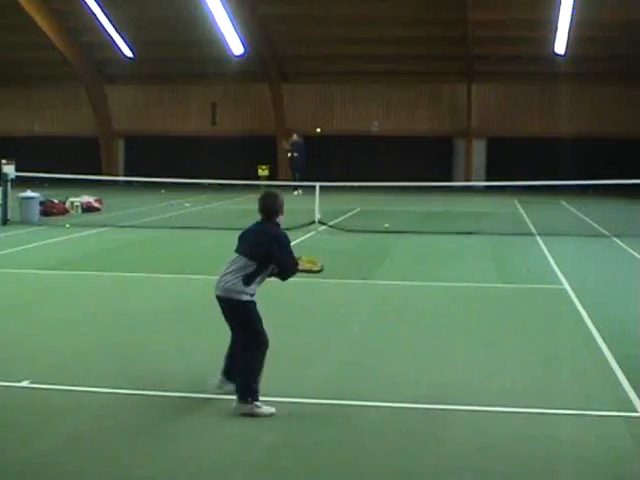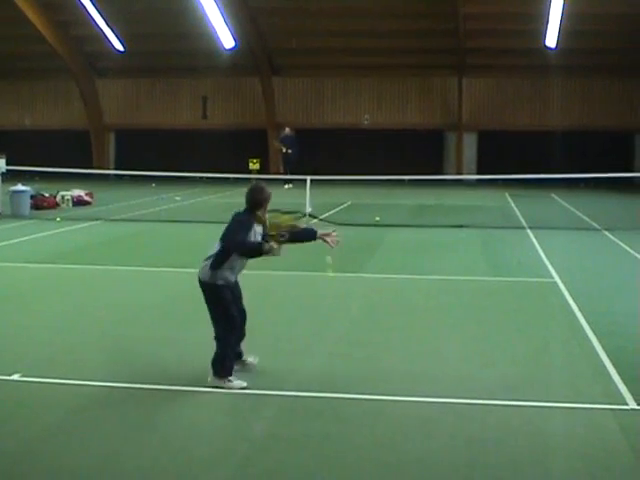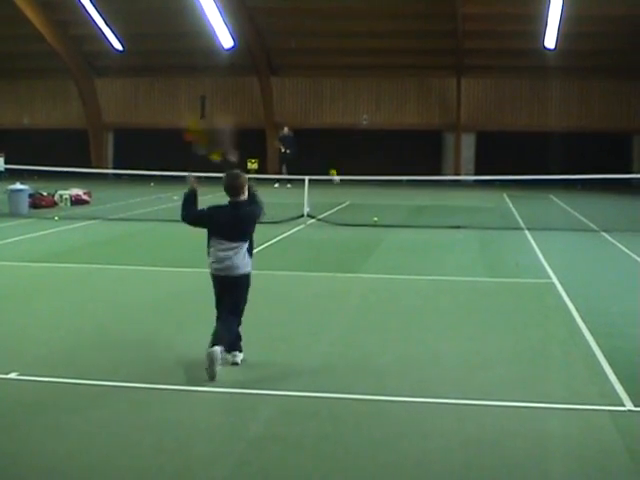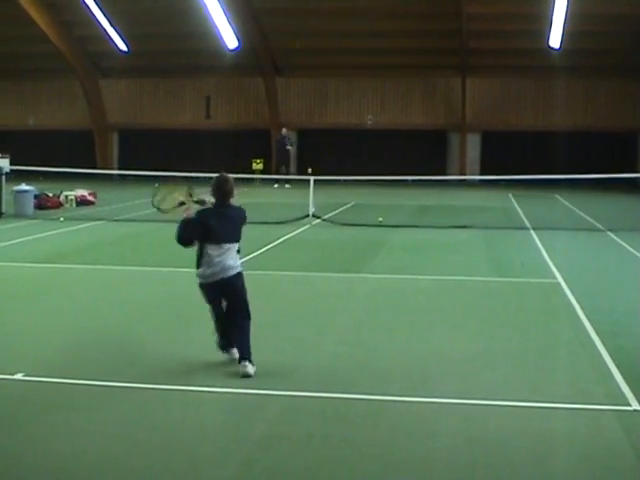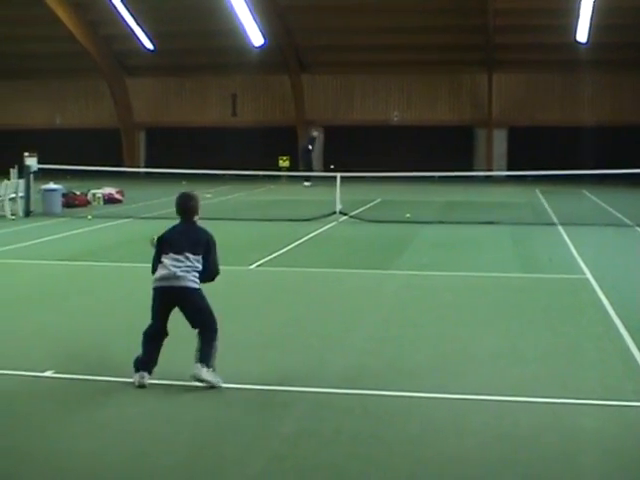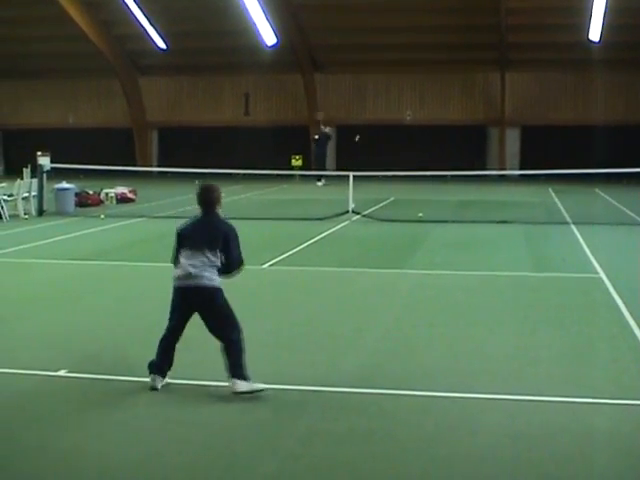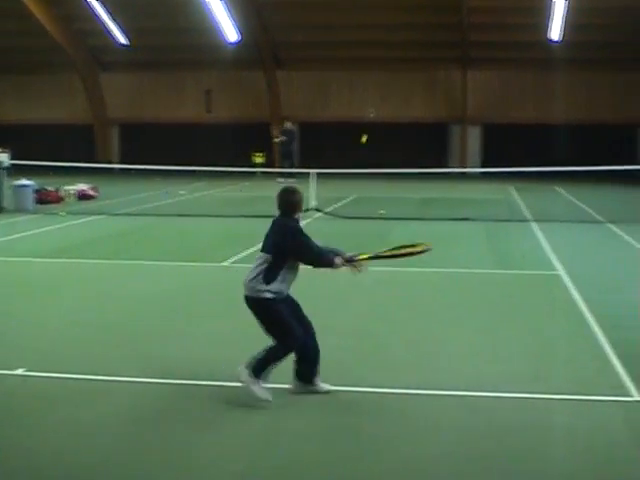
dt=0.5s
person 1, frame 1
left shoulder: (250, 232)
right shoulder: (278, 236)
right elbow: (288, 268)
left wrist: (273, 268)
right wrist: (286, 266)
left hip: (224, 289)
right hip: (238, 294)
left knee: (243, 336)
right knee: (257, 343)
left ankle: (229, 378)
right ankle: (247, 401)
person 1, frame 2
left shoulder: (259, 224)
right shoulder: (241, 221)
left elbow: (288, 233)
right elbow: (240, 248)
left wrist: (318, 234)
right wrist: (263, 248)
left hip: (227, 278)
right hip: (213, 278)
left knee: (238, 319)
right knee: (229, 324)
left ankle: (235, 356)
right ankle: (220, 375)
person 1, frame 3
left shoulder: (215, 213)
right shoulder: (250, 212)
left elbow: (188, 216)
left wrist: (191, 192)
right wrist: (249, 189)
left hip: (218, 270)
right hip: (240, 272)
left knee: (224, 313)
right knee: (232, 315)
left ankle: (233, 350)
right ankle: (218, 348)
person 1, frame 4
left shoulder: (204, 216)
right shoulder: (238, 213)
left elbow: (184, 240)
left wrist: (186, 222)
left hip: (208, 276)
right hip: (232, 273)
left knee: (220, 314)
right knee: (241, 316)
left ankle: (230, 348)
right ankle: (244, 361)
person 1, frame 5
left shoulder: (165, 236)
right shoulder: (205, 237)
left elbow: (156, 265)
right elbow: (212, 273)
left hip: (161, 285)
right hip: (187, 286)
left knee: (156, 330)
right knee: (208, 327)
left ankle: (142, 372)
right ankle: (203, 367)
person 1, frame 6
left shoulder: (185, 230)
right shoulder: (226, 229)
left elbow: (176, 260)
right elbow: (235, 262)
left hip: (182, 285)
right hip: (206, 287)
left knee: (173, 330)
right knee: (231, 332)
left ankle: (156, 374)
right ankle: (239, 379)
person 1, frame 7
left shoulder: (283, 227)
right shoulder: (288, 229)
left elbow: (310, 250)
right elbow: (313, 255)
left wrist: (344, 258)
right wrist: (336, 260)
left hip: (273, 291)
right hip: (260, 294)
left knee: (305, 330)
right knee: (293, 337)
left ankle: (306, 380)
right ankle: (252, 372)
